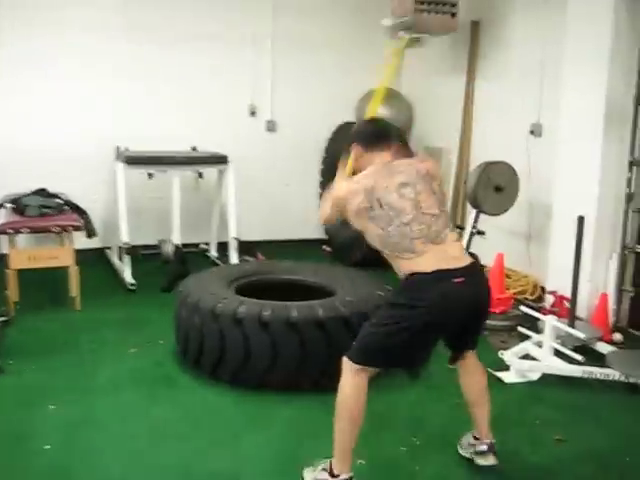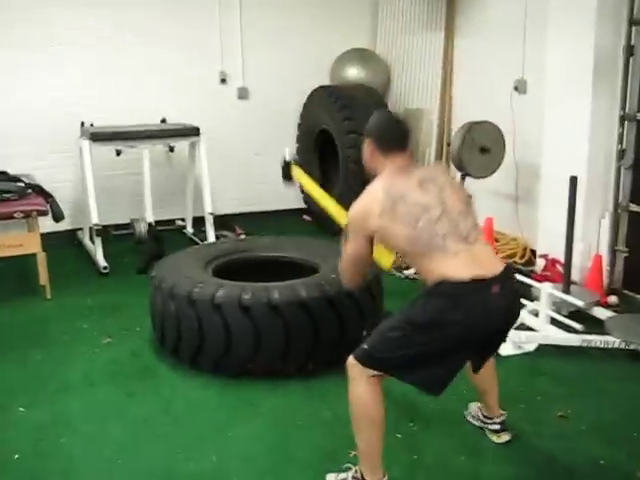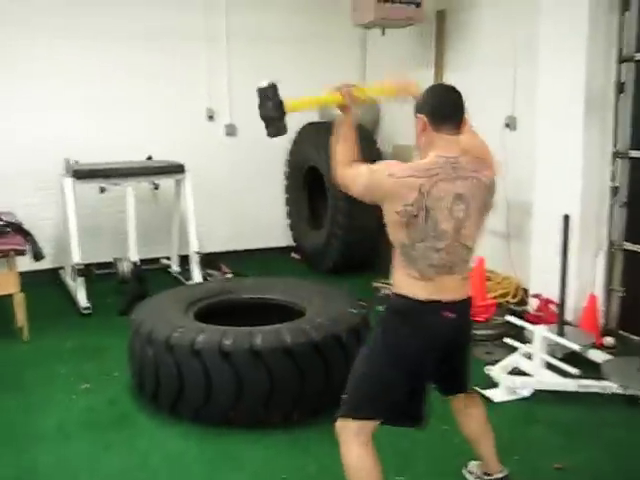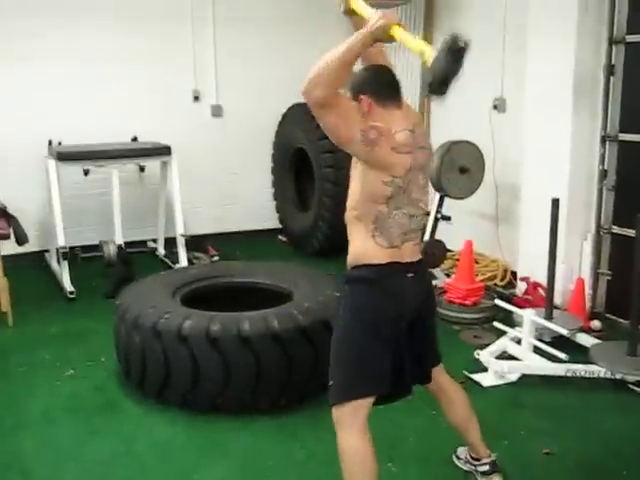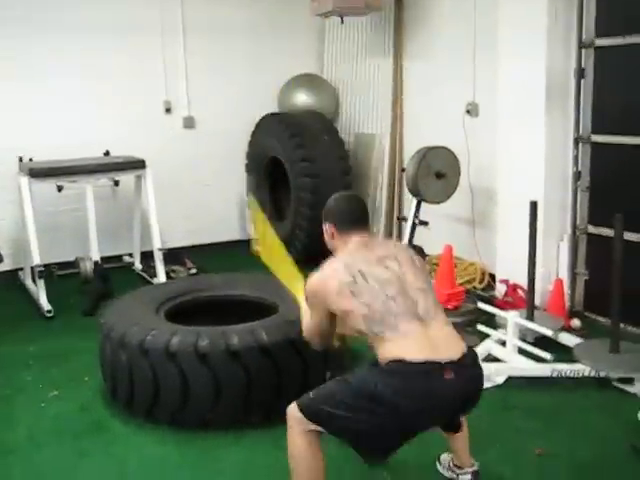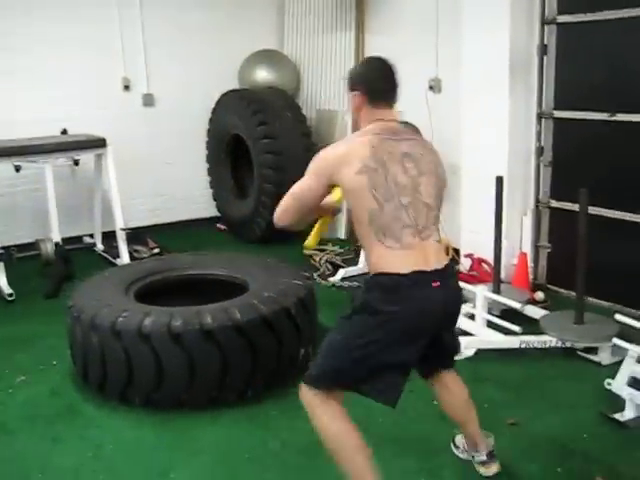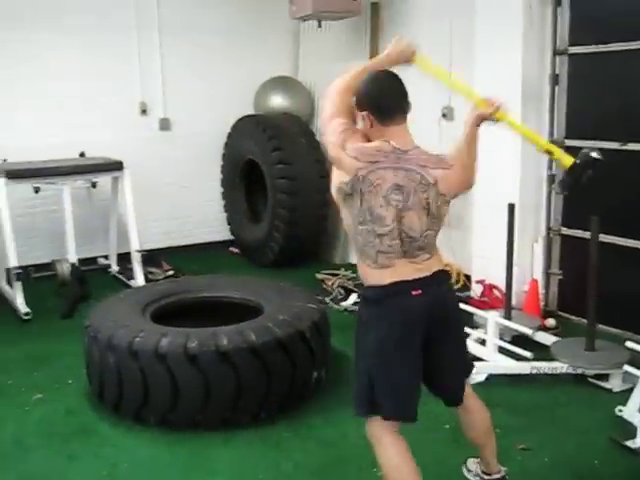
dt=0.4s
person 1, frame 1
left shoulder: (349, 190)
right shoulder: (423, 167)
left elbow: (326, 214)
right wrist: (391, 143)
left hip: (422, 291)
right hip: (472, 279)
left knee: (355, 367)
right knee: (465, 352)
right ankle: (482, 441)
person 1, frame 2
left shoulder: (366, 205)
right shoulder: (444, 175)
left elbow: (350, 275)
left wrist: (352, 240)
left hip: (459, 302)
right hip: (505, 293)
left knee: (360, 368)
right knee: (472, 337)
right ankle: (493, 418)
person 1, frame 3
left shoulder: (397, 179)
right shoulder: (484, 167)
left elbow: (344, 173)
right elbow: (463, 127)
left wrist: (345, 114)
right wrist: (415, 90)
left hip: (409, 317)
right hip: (459, 313)
left knee: (352, 429)
right knee: (460, 393)
person 1, frame 4
left shoulder: (381, 146)
right shoulder: (415, 129)
left elbow: (317, 92)
right elbow: (381, 77)
left wrist: (365, 34)
right wrist: (368, 34)
left hip: (374, 286)
right hip: (415, 280)
left knee: (349, 415)
right knee: (434, 373)
person 1, frame 5
left shoulder: (323, 280)
right shoulder: (406, 253)
left elbow: (316, 339)
left wrist: (309, 310)
left hip: (410, 384)
right hip: (467, 374)
left knee: (299, 419)
person 1, frame 6
left shoulder: (340, 153)
right shoulder: (426, 149)
left elbow: (283, 217)
left wrist: (322, 206)
left hip: (396, 297)
right hip: (444, 287)
left knee: (316, 392)
right knee: (439, 368)
person 1, frame 7
left shoulder: (348, 160)
right shoulder: (443, 172)
left elbow: (335, 97)
right elbow: (465, 178)
left wrist: (384, 58)
right wrist: (475, 121)
left hip: (387, 305)
right hip: (437, 293)
left knee: (382, 427)
right knee: (461, 394)
